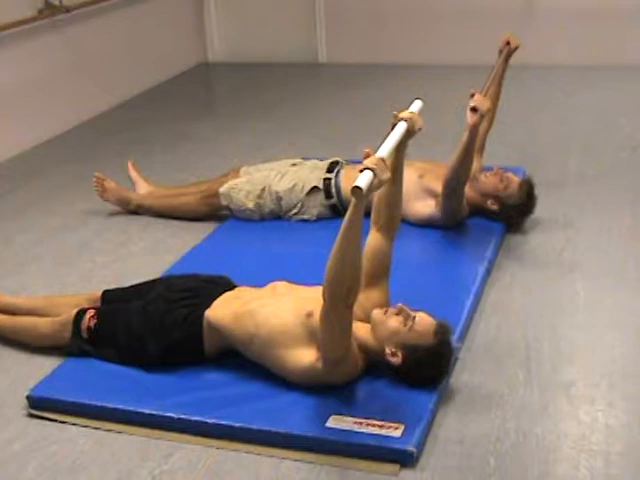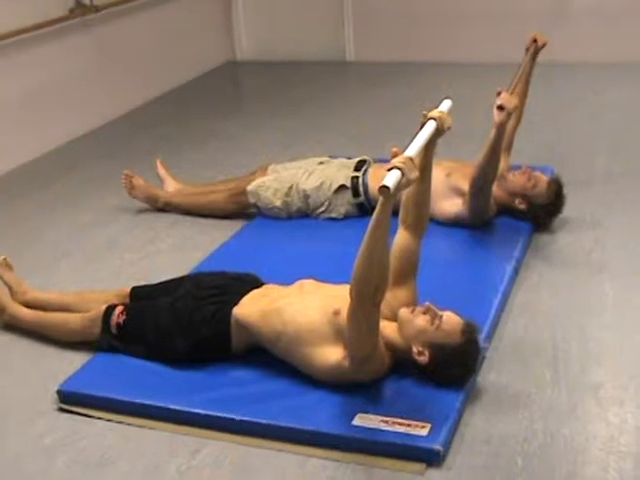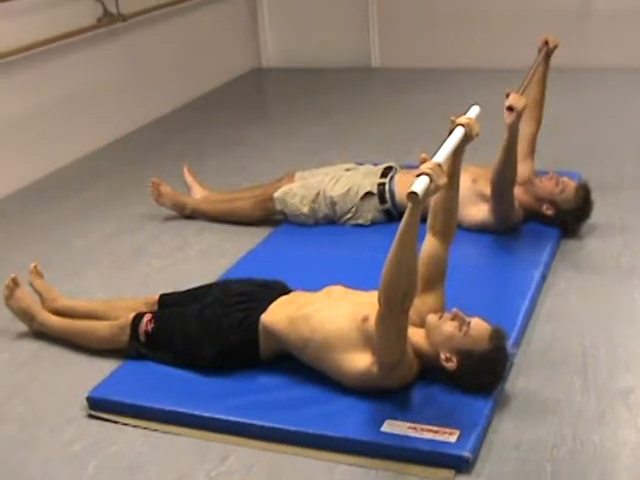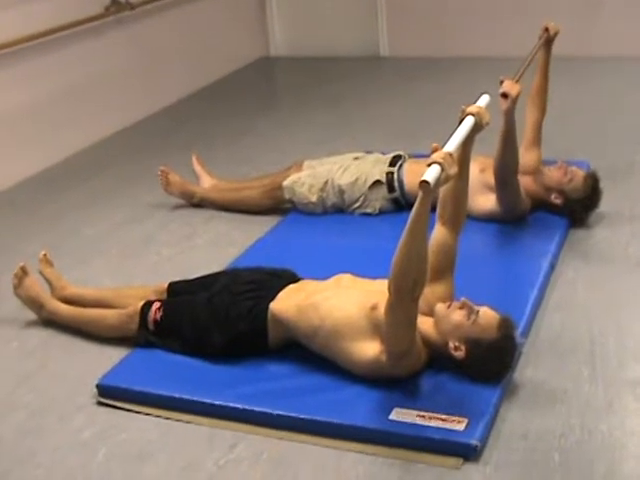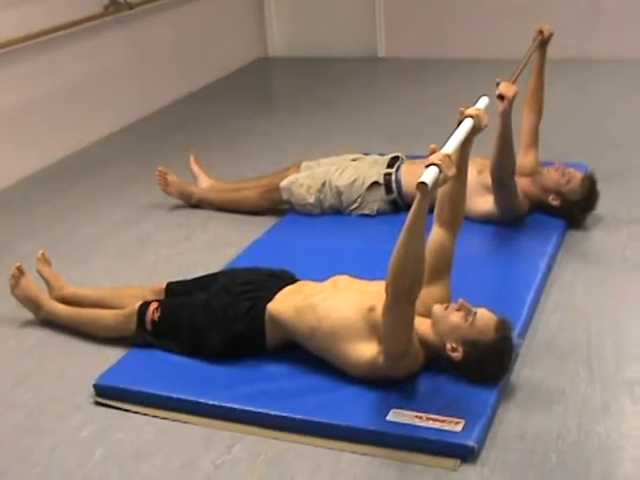
dt=0.4s
person 1, frame 1
left shoulder: (341, 361)
right shoulder: (372, 312)
left elbow: (337, 298)
right elbow: (382, 234)
left wrist: (359, 202)
right wrist: (401, 151)
left hip: (191, 330)
right hip: (219, 290)
left knee: (79, 326)
right knee: (95, 303)
person 1, frame 2
left shoulder: (367, 361)
right shoulder: (398, 313)
left elbow: (364, 297)
right elbow: (411, 234)
left wrist: (386, 200)
right wrist: (427, 149)
left hip: (218, 328)
right hip: (247, 288)
left knee: (102, 324)
right knee: (124, 297)
person 1, frame 3
left shoulder: (395, 367)
right shoulder: (426, 317)
left elbow: (391, 304)
right elbow: (440, 239)
left wrist: (414, 206)
right wrist: (457, 156)
left hip: (247, 334)
right hip: (275, 294)
left knee: (130, 331)
right knee: (151, 304)
left ankle: (41, 319)
right ankle: (57, 304)
person 1, frame 4
left shoulder: (404, 355)
right shoulder: (435, 307)
left elbow: (402, 291)
right elbow: (449, 229)
left wrist: (426, 194)
right wrist: (466, 143)
left hip: (256, 322)
right hip: (284, 283)
left knee: (140, 318)
right knee: (163, 292)
left ankle: (50, 307)
right ankle: (67, 292)
person 1, frame 5
left shoulder: (402, 356)
right shoulder: (432, 307)
left elbow: (399, 292)
right elbow: (447, 228)
left wrist: (423, 194)
right wrist: (466, 146)
left hip: (255, 321)
right hip: (283, 284)
left knee: (138, 317)
right knee: (161, 291)
left ankle: (48, 307)
right ankle: (65, 292)
person 2, frame 1
left shoulder: (452, 210)
right shoulder: (472, 177)
right elbow: (483, 118)
left wrist: (470, 131)
right wrist: (503, 62)
left hip: (321, 194)
right hip: (329, 169)
left knee: (219, 198)
right knee: (233, 176)
left ankle: (134, 200)
right ankle: (148, 193)
person 2, frame 2
left shoulder: (479, 210)
right shoulder: (499, 177)
right elbow: (512, 118)
left wrist: (497, 127)
right wrist: (530, 59)
left hip: (349, 192)
right hip: (357, 168)
left knee: (246, 196)
right knee: (261, 174)
left ankle: (163, 199)
right ankle: (176, 189)
person 2, frame 3
left shoulder: (507, 215)
right shoulder: (524, 180)
left elbow: (500, 186)
right elbow: (533, 124)
left wrist: (509, 127)
right wrist: (545, 62)
left hip: (375, 199)
right hip: (382, 174)
left knee: (274, 203)
right knee: (286, 181)
left ankle: (188, 205)
right ankle: (205, 197)
person 2, frame 4
left shoulder: (514, 205)
right shoulder: (532, 169)
left elbow: (502, 176)
right elbow: (537, 113)
left wrist: (507, 114)
right wrist: (547, 51)
left hip: (384, 188)
right hip: (391, 163)
left knee: (282, 192)
right knee: (296, 170)
left ankle: (196, 194)
right ankle: (214, 185)
person 2, frame 5
left shoulder: (512, 206)
right shoulder: (529, 171)
left elbow: (499, 178)
right elbow: (533, 116)
left wrist: (502, 115)
right wrist: (541, 53)
left hip: (382, 188)
right hip: (389, 164)
left knee: (280, 192)
right knee: (295, 170)
left ankle: (196, 195)
right ankle: (209, 186)
